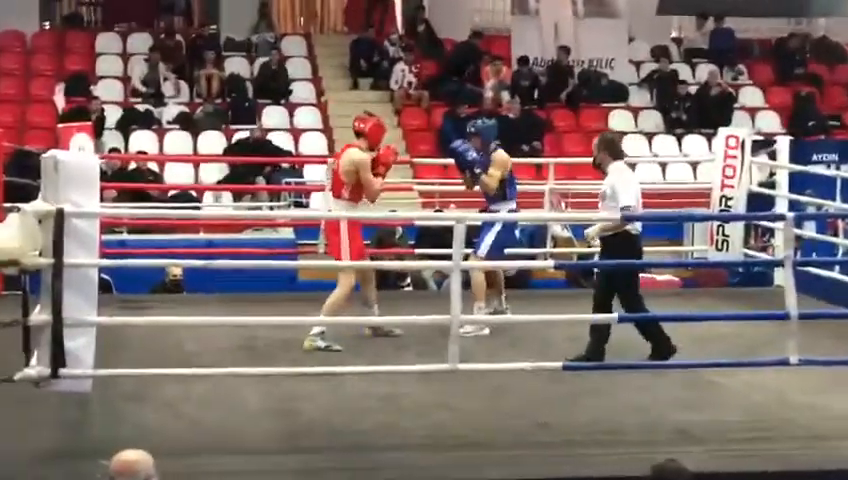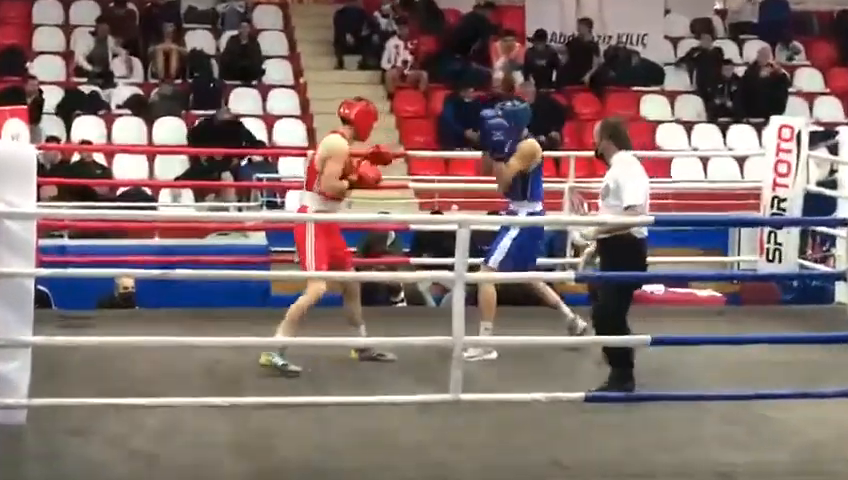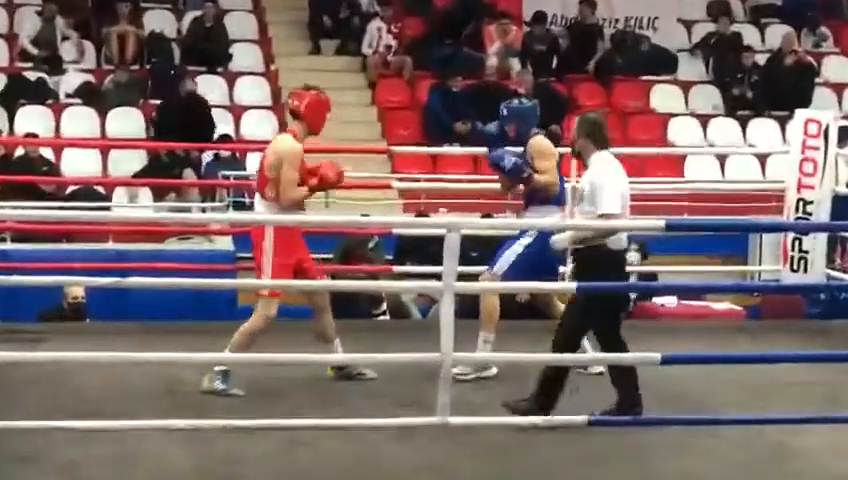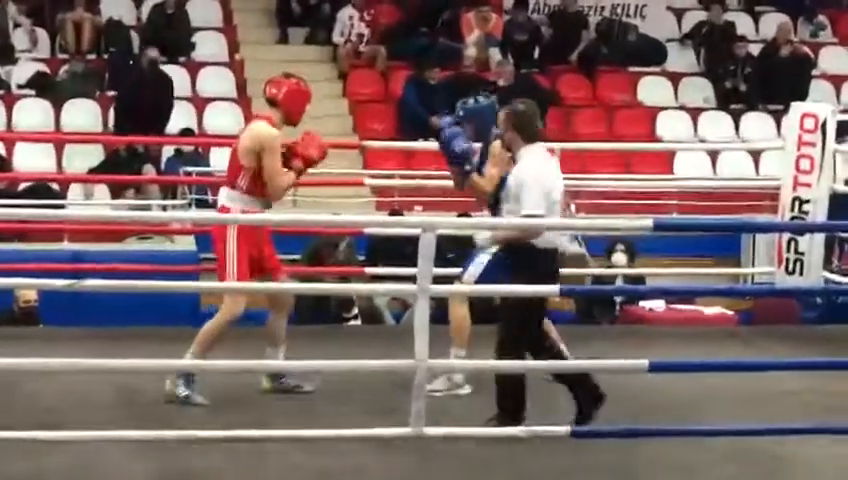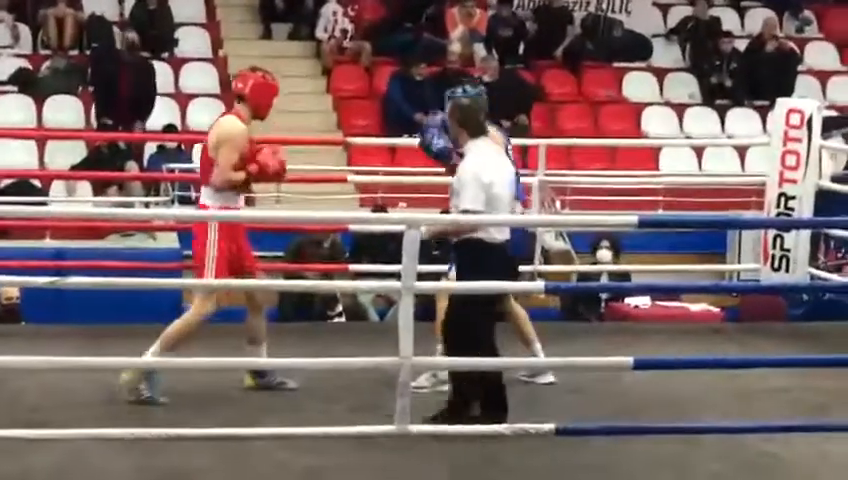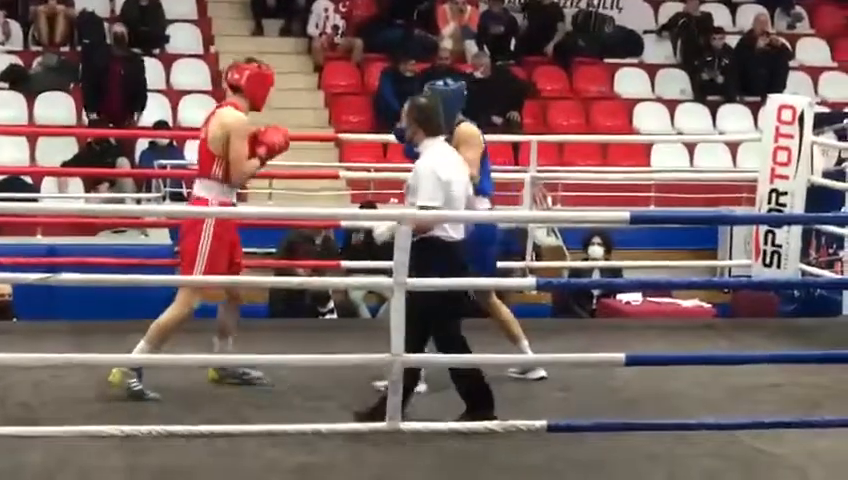
dt=0.3s
person 1, frame 1
left shoulder: (349, 152)
right shoulder: (359, 157)
right elbow: (372, 195)
left wrist: (375, 166)
right wrist: (382, 168)
left hip: (347, 221)
right hip: (341, 224)
left knee: (368, 272)
right knee: (347, 282)
person 1, frame 2
left shoulder: (338, 143)
right shoulder: (339, 144)
left elbow: (339, 177)
right elbow: (328, 187)
left wrist: (368, 163)
right wrist: (357, 178)
left hip: (327, 222)
right hip: (313, 222)
left knee: (352, 284)
right knee: (317, 289)
left ankle: (362, 346)
right ankle: (274, 350)
person 1, frame 3
left shoulder: (287, 142)
right shoulder: (289, 148)
right elbow: (288, 199)
left wrist: (311, 177)
right wrist: (318, 183)
left hip: (286, 230)
right hip: (272, 233)
left knee: (320, 297)
right knee: (267, 311)
left ankle: (339, 363)
right ankle: (217, 373)
person 1, frame 4
left shoulder: (261, 129)
right shoulder: (267, 134)
right elbow: (276, 190)
left wrist: (289, 158)
right wrist: (300, 164)
left hip: (252, 222)
right hip: (236, 223)
left knee: (283, 297)
right knee: (234, 307)
left ankle: (275, 374)
right ankle: (181, 376)
person 1, frame 5
left shoulder: (231, 125)
right shoulder: (236, 128)
right elbow: (222, 179)
left wrist: (256, 163)
right wrist: (256, 170)
left hip: (230, 221)
right hip: (216, 221)
left knee: (258, 297)
right knee: (204, 308)
left ankle: (259, 372)
right ankle: (139, 372)
person 1, frame 6
left shoulder: (222, 114)
right shoulder: (237, 119)
right elbow: (239, 175)
left wrist: (255, 148)
right wrist: (264, 152)
left hip: (217, 212)
right hip: (211, 213)
left knee: (234, 292)
right knee: (188, 300)
left ankle: (224, 364)
right ankle: (129, 368)
person 2, frame 1
left shoulder: (621, 177)
right shoulder: (615, 175)
left elbow: (628, 216)
left wrist: (599, 229)
right wrist: (601, 232)
left hip: (622, 246)
right hip: (615, 245)
left knee: (631, 301)
right knee: (602, 299)
person 2, frame 2
left shoulder: (627, 169)
right shoulder: (618, 168)
left elbow: (634, 216)
left wrist: (596, 230)
right wrist: (596, 245)
left hip: (625, 252)
right hip: (615, 250)
left knee: (607, 316)
right knee: (609, 316)
left ankle: (621, 377)
right ankle: (621, 377)
person 2, frame 3
left shoulder: (603, 173)
right shoulder: (602, 168)
left elbow: (609, 224)
left wrist: (569, 238)
right wrist: (578, 256)
left hip: (599, 263)
right hip: (600, 262)
left knee: (568, 336)
right knee: (609, 337)
left ankle: (542, 401)
right ankle: (628, 401)
person 2, frame 4
left shoulder: (529, 169)
right shoulder: (543, 160)
left elbow: (531, 227)
left wrist: (491, 238)
left hip: (528, 262)
right hip: (537, 259)
left knee: (511, 342)
right knee: (535, 340)
left ankle: (509, 415)
right ankle: (587, 395)
person 2, frame 5
left shoulder: (472, 165)
right shoulder: (499, 156)
left elbow: (469, 222)
right elbow: (508, 207)
left wrist: (432, 229)
left hip: (478, 256)
right hip: (494, 251)
left knee: (475, 337)
right knee: (457, 333)
left ankle: (492, 411)
right ankle: (459, 406)
person 2, frame 6
left shoulder: (429, 164)
right shoulder: (452, 156)
left elbow: (426, 220)
right elbow: (465, 205)
left wrist: (391, 229)
left hip: (434, 256)
right hip: (448, 251)
left knee: (447, 337)
right knee: (413, 333)
left ankle: (480, 406)
person 3, frame 1
left shoulder: (499, 156)
right shoulder: (484, 155)
left elbow: (490, 189)
right elbow: (469, 185)
left wrist: (475, 167)
right wrist: (462, 164)
left hip: (503, 215)
right hip: (496, 213)
left knee: (476, 262)
right knee: (491, 261)
left ankle: (479, 322)
right ankle: (500, 305)
person 3, frame 2
left shoulder: (528, 146)
right shoulder: (515, 143)
left elbow: (503, 182)
right elbow: (486, 171)
left wrist: (498, 150)
right wrist: (488, 143)
left hip: (525, 218)
right hip: (522, 217)
left knee: (487, 273)
right knee: (528, 277)
left ankle: (485, 344)
right ankle: (573, 322)
person 3, frame 3
left shoulder: (539, 144)
right shoulder: (529, 146)
left elbow: (552, 186)
right elbow: (508, 187)
left wrist: (522, 171)
right wrist: (502, 162)
left hip: (541, 227)
right hip: (541, 227)
left knee: (490, 280)
right knee: (546, 298)
right ankle: (589, 354)
person 3, frame 4
left shoulder: (499, 148)
right shoulder: (489, 148)
left elbow: (484, 191)
right elbow: (462, 185)
left wrist: (464, 163)
right wrist: (456, 157)
left knee: (459, 293)
person 3, frame 5
left shoulder: (485, 136)
right shoulder: (492, 135)
left wrist: (446, 155)
right wrist: (448, 153)
left knee: (448, 289)
right knee: (504, 298)
person 3, frame 6
left shoulder: (464, 131)
right shoulder: (453, 132)
left elbow: (470, 177)
right wrist: (413, 147)
left hip: (473, 222)
right hip: (476, 223)
right knee: (486, 296)
